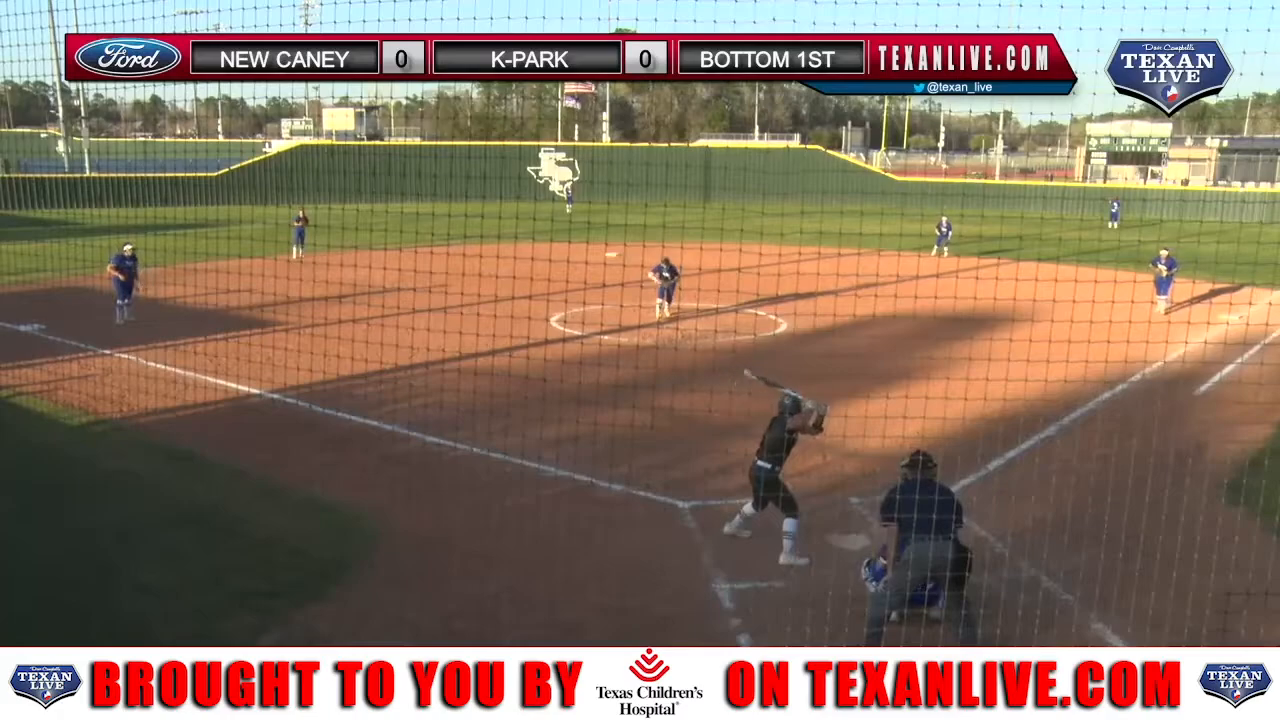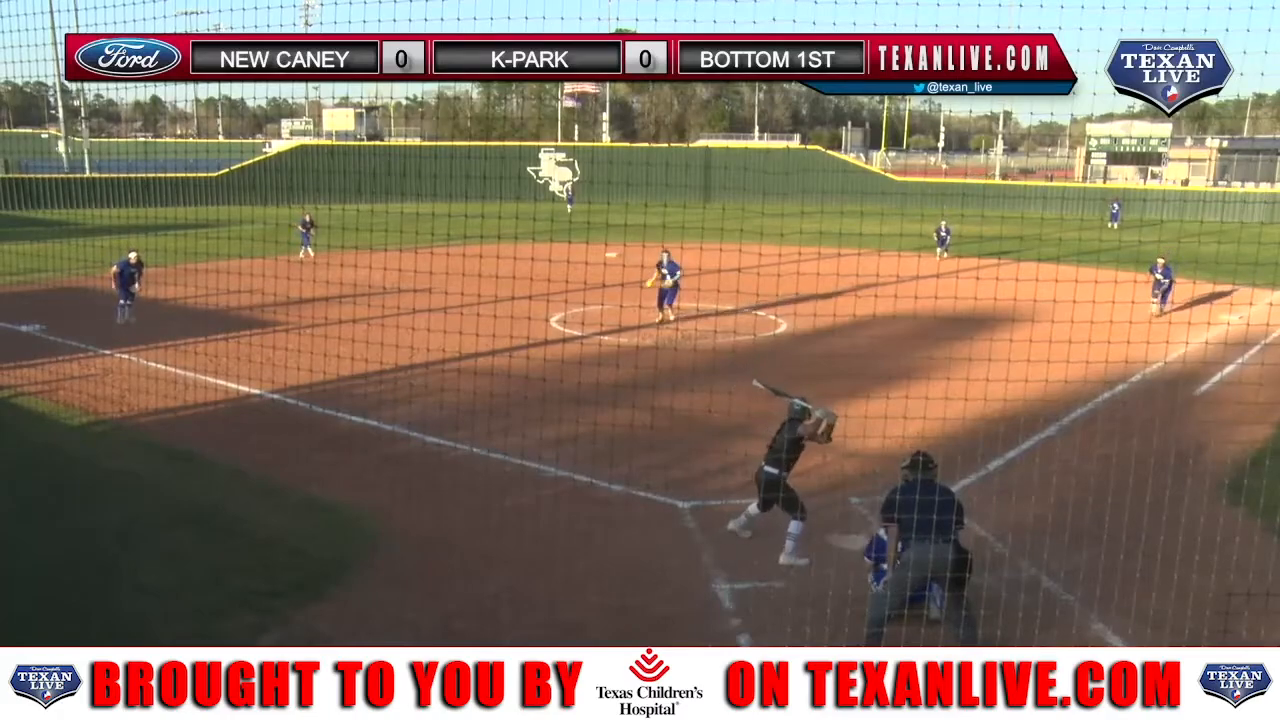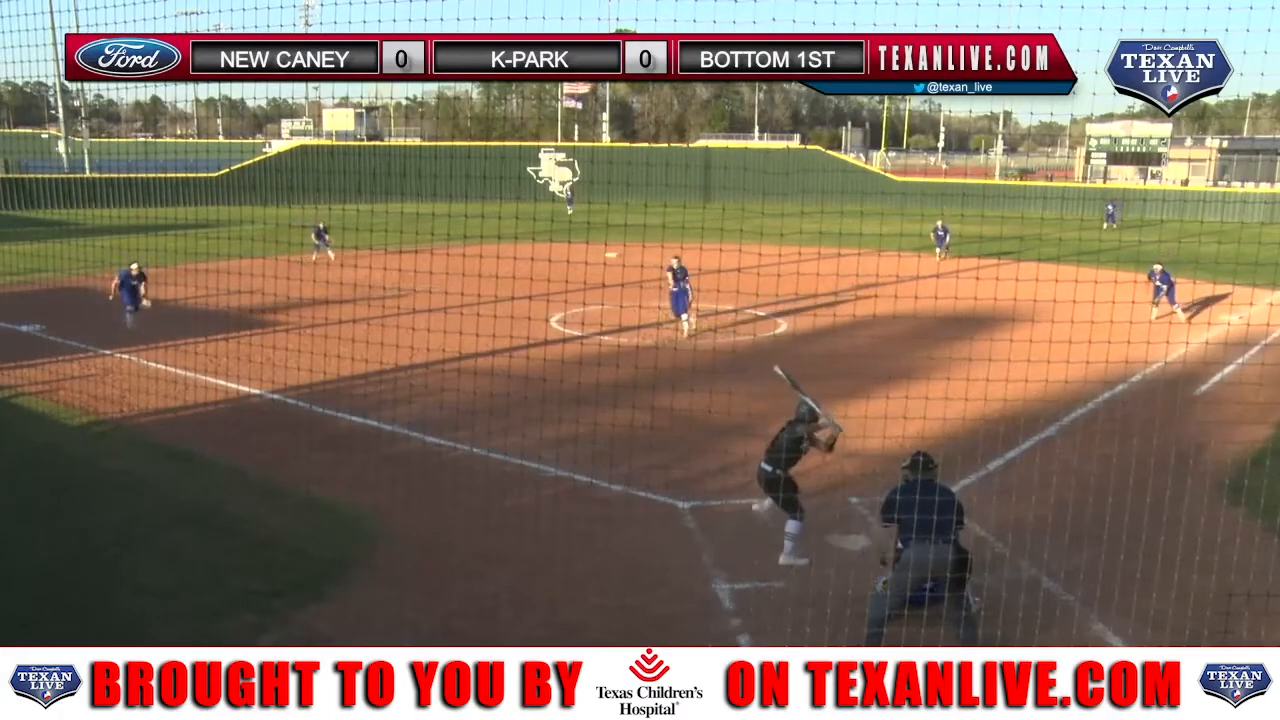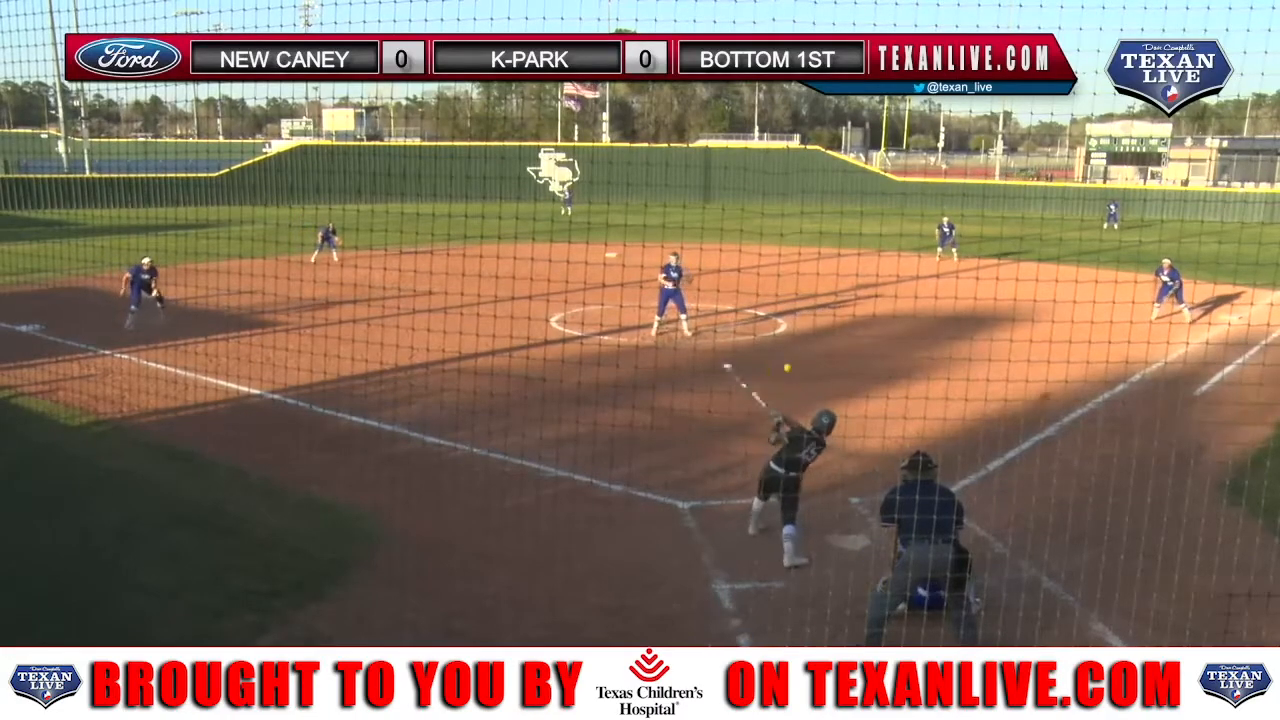
dt=0.5s
person 1, frame 1
left shoulder: (896, 494)
right shoulder: (948, 494)
left elbow: (893, 536)
right elbow: (955, 531)
left wrist: (891, 570)
left hip: (916, 552)
right hip: (949, 552)
left knee: (882, 601)
right knee: (959, 605)
person 1, frame 2
left shoulder: (897, 494)
right shoulder: (949, 495)
left elbow: (893, 537)
right elbow: (955, 533)
left wrist: (890, 571)
left hip: (916, 554)
right hip: (949, 554)
left knee: (881, 602)
right knee: (959, 605)
person 1, frame 3
left shoulder: (897, 495)
right shoulder: (949, 495)
right elbow: (955, 534)
left wrist: (889, 571)
left hip: (915, 554)
right hip: (949, 555)
left knee: (882, 601)
right knee: (959, 602)
person 1, frame 4
left shoulder: (895, 495)
right shoulder: (949, 496)
left wrist: (889, 572)
left hip: (915, 555)
right hip: (949, 555)
left knee: (882, 599)
right knee: (960, 602)
person 2, frame 1
left shoulder: (790, 423)
right shoulder: (782, 422)
left elbow: (814, 430)
right elbow: (801, 422)
left wrist: (820, 413)
right wrist: (810, 408)
left hip: (757, 470)
right hip: (767, 475)
left knee: (759, 502)
right knee: (791, 510)
left ankle: (733, 526)
right ankle: (788, 554)
person 2, frame 2
left shoulder: (797, 429)
right shoulder: (792, 428)
left elbow: (823, 438)
right elbow: (811, 430)
left wrist: (829, 422)
right wrist: (819, 417)
left hip: (764, 474)
right hip: (773, 479)
left knee: (764, 504)
right knee: (799, 513)
left ankle: (737, 524)
right ankle: (789, 555)
person 2, frame 3
left shoulder: (806, 433)
right shoulder: (794, 428)
left elbow: (825, 448)
right elbow: (805, 428)
left wrist: (833, 435)
right wrist: (822, 423)
left hip: (769, 471)
right hip: (771, 476)
left knee: (792, 489)
right knee: (796, 513)
left ankle: (763, 505)
right ankle: (788, 555)
person 2, frame 4
left shoulder: (798, 433)
right shoulder: (821, 443)
left elbow: (774, 440)
left wrist: (778, 422)
right wrist: (783, 418)
left hip: (772, 473)
right hip: (791, 480)
left knee: (762, 495)
right knee: (789, 518)
left ankle: (754, 525)
right ankle: (790, 556)
